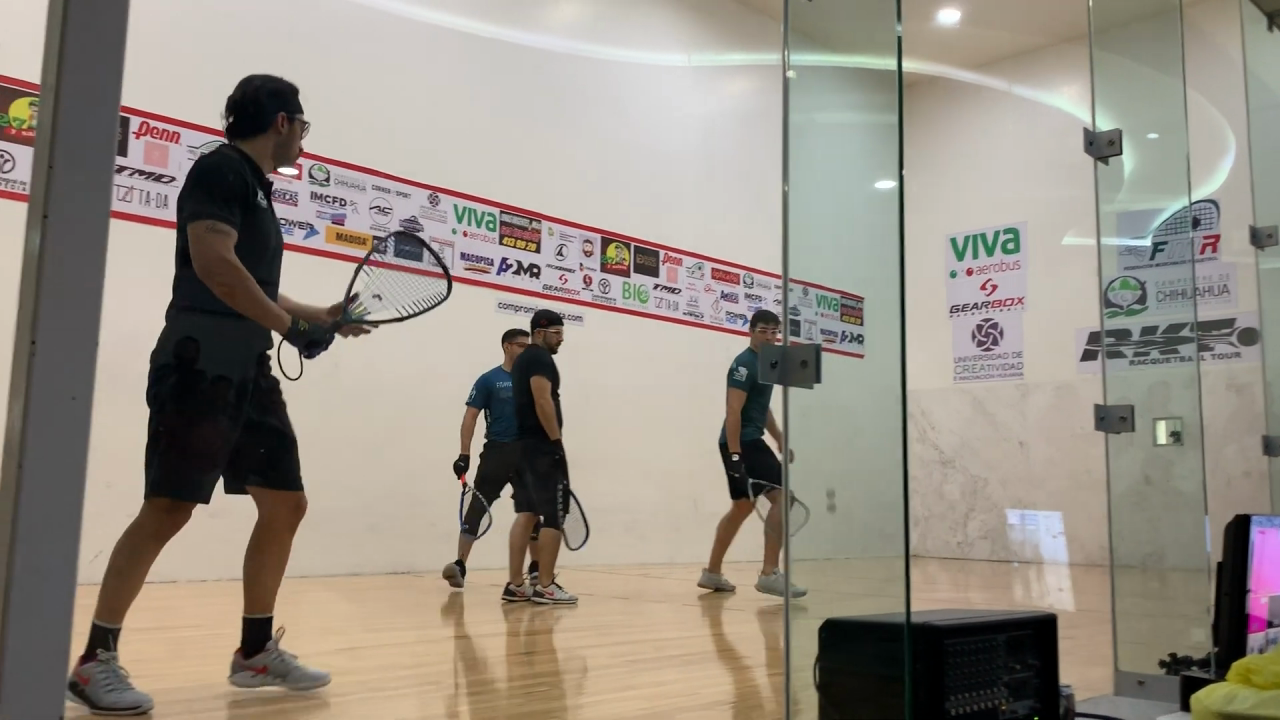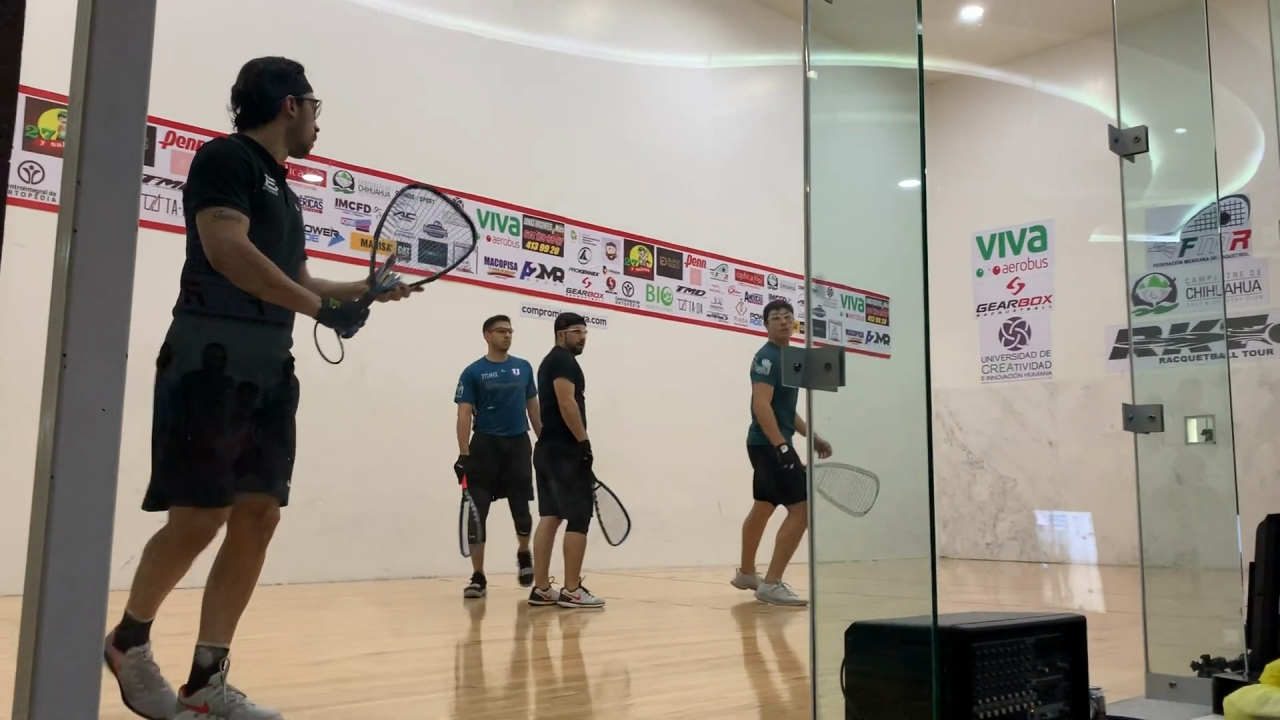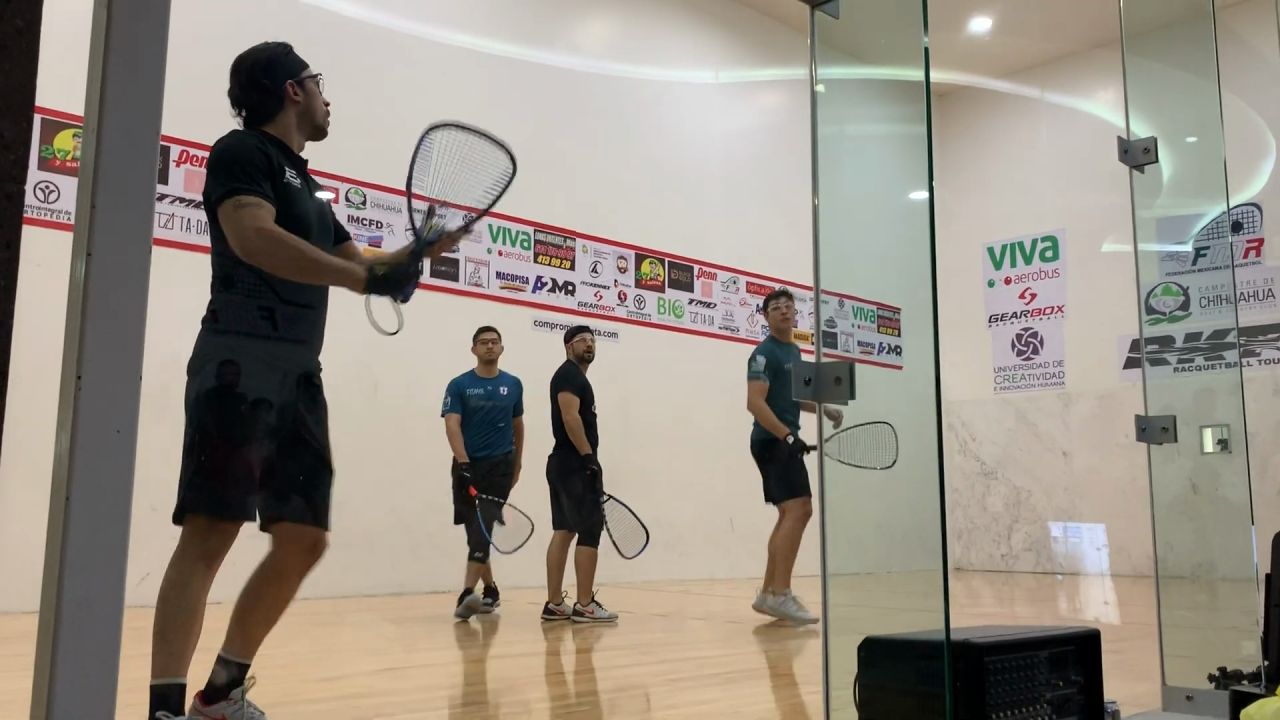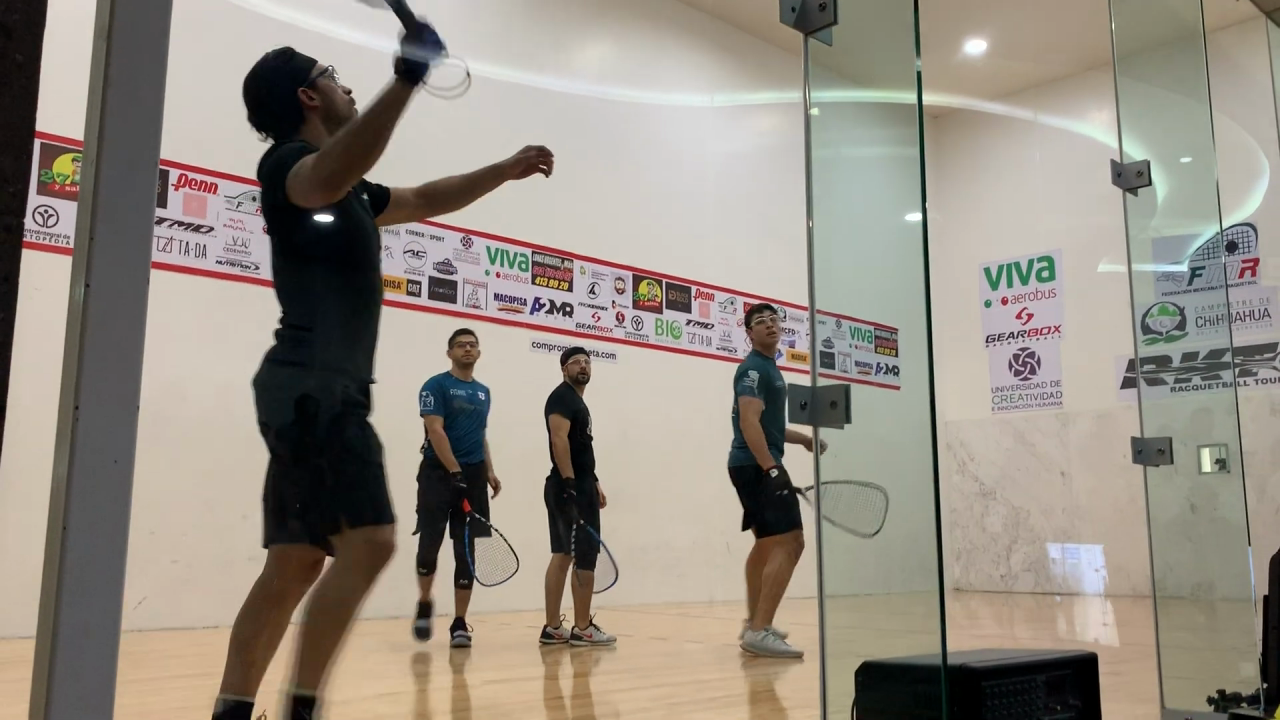
dt=0.3s
person 1, frame 1
left shoulder: (257, 190)
right shoulder: (220, 169)
right elbow: (213, 260)
left wrist: (321, 315)
right wrist: (289, 325)
left hip: (248, 371)
right hip: (199, 362)
left knee: (285, 503)
right knee: (167, 510)
left ankle: (257, 648)
right ankle: (96, 659)
person 1, frame 2
left shoulder: (280, 187)
right shoulder: (224, 157)
right elbow: (225, 248)
left wrist: (363, 288)
right wrist: (320, 307)
left hip: (268, 369)
right hip: (209, 360)
left knee: (256, 517)
right knee: (195, 519)
right ankle: (130, 640)
person 1, frame 3
left shoulder: (303, 185)
right shoulder: (242, 154)
left elbow: (352, 264)
right elbow: (251, 240)
left wrist: (415, 252)
right wrist: (368, 273)
left hip: (298, 385)
right hip: (240, 373)
left knee: (301, 543)
right knee: (208, 535)
person 1, frame 4
left shoulder: (351, 188)
right shoulder: (288, 163)
left elbow: (426, 201)
right elbow: (327, 184)
left wrist: (506, 168)
right wrist: (402, 83)
left hip: (332, 393)
right hip: (308, 393)
left knee: (293, 564)
right knee: (368, 543)
person 2, frame 1
left shoulder: (763, 363)
right shoulder: (744, 363)
right elbow: (733, 410)
left wrist: (781, 441)
right wrist: (735, 454)
left hip: (750, 442)
right hip: (741, 444)
left knee: (741, 508)
right knee: (780, 497)
left ankle: (712, 573)
right ankle: (770, 572)
person 2, frame 2
left shoulder: (787, 358)
right shoulder: (766, 357)
right elbow: (761, 406)
left wrist: (813, 437)
right wrist: (782, 445)
left hip: (774, 443)
right hip: (769, 444)
left knee: (762, 509)
right knee: (800, 510)
left ankle: (746, 572)
right ankle: (772, 583)
person 2, frame 3
left shoulder: (794, 351)
right shoulder: (764, 352)
right elbow: (755, 402)
left wrist: (824, 409)
right wrist: (788, 436)
left hip: (784, 441)
right hip: (771, 442)
left knee: (790, 514)
right knee: (798, 509)
left ankle: (774, 593)
right ankle: (778, 592)
person 2, frame 4
left shoulder: (770, 367)
right shoulder: (753, 368)
right elbow: (750, 424)
left wrist: (804, 439)
right wrist: (772, 469)
left hip: (760, 466)
right hip: (755, 465)
left knee: (767, 544)
right knee: (788, 542)
left ankle: (756, 622)
right ankle: (758, 631)
person 3, frame 1
left shoulder: (523, 359)
right shoulder: (540, 358)
right elbow: (543, 401)
right wrist: (557, 443)
left hip: (524, 445)
right hip: (541, 447)
left knee: (527, 514)
right knee: (554, 515)
left ankle: (515, 584)
right ankle: (545, 587)
person 3, frame 2
left shoulder: (550, 362)
right shoulder: (563, 360)
right elbow: (567, 403)
right wrist: (584, 443)
left hip: (547, 448)
right hip: (565, 450)
left knee: (550, 517)
right knee: (579, 518)
left ankle: (541, 588)
right ankle: (572, 591)
person 3, frame 3
left shoulder: (574, 376)
right shoulder: (569, 373)
right elbow: (570, 416)
left wrist: (587, 460)
right wrist: (589, 458)
left hip: (564, 463)
right hip: (576, 464)
left knee: (563, 531)
right knee: (589, 532)
left ankle: (555, 603)
right ankle: (585, 605)
person 3, frame 4
left shoulder: (575, 399)
right shoulder: (562, 396)
right elbow: (559, 439)
left wrist: (593, 482)
right wrist: (570, 482)
left hip: (577, 485)
right hip: (569, 487)
left knee: (562, 555)
right knee: (585, 555)
left ankle: (553, 627)
right ankle: (583, 629)
person 4, frame 1
right shoulder: (488, 380)
right elbow: (470, 417)
right wrist: (463, 454)
right hip: (497, 450)
left knee: (530, 511)
right knee: (477, 506)
left ankle: (535, 567)
right ankle: (459, 565)
person 4, frame 2
left shoulder: (524, 368)
right shoulder: (473, 372)
left elbow: (533, 406)
right elbow: (464, 415)
right wrist: (463, 455)
left hip: (518, 444)
right hip: (484, 445)
left knee: (520, 507)
right knee: (476, 511)
left ankle: (524, 556)
right ankle: (478, 577)
person 4, frame 3
left shoulder: (513, 384)
right shoulder: (458, 385)
right elbow: (452, 426)
left wrist: (517, 465)
right wrist: (463, 464)
left hip: (499, 464)
right hip: (467, 466)
left knee: (483, 527)
right knee: (475, 533)
left ankle: (468, 593)
right ankle: (489, 589)
person 4, frame 4
left shoulder: (483, 392)
right shoulder: (436, 385)
right elbow: (435, 430)
left wrist: (489, 472)
right wrist: (455, 472)
left hip: (473, 475)
right hip: (437, 473)
left knee: (466, 550)
right knee: (429, 543)
right ankle: (425, 604)
